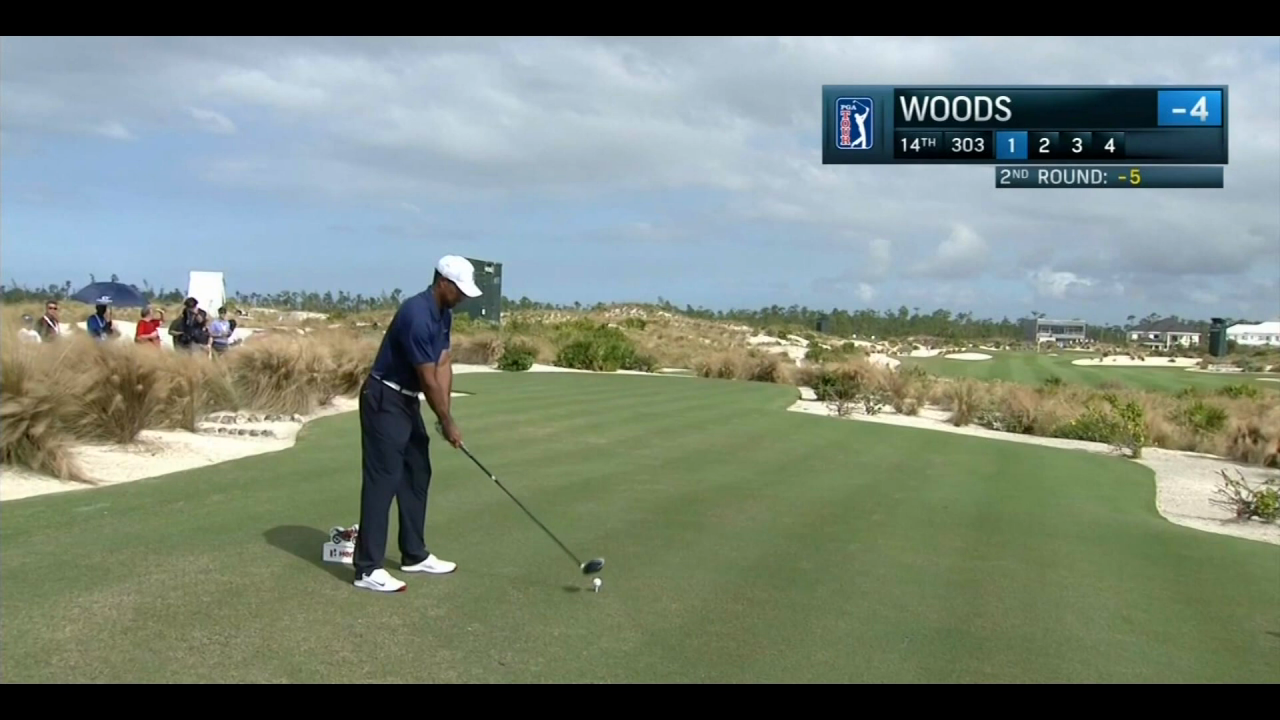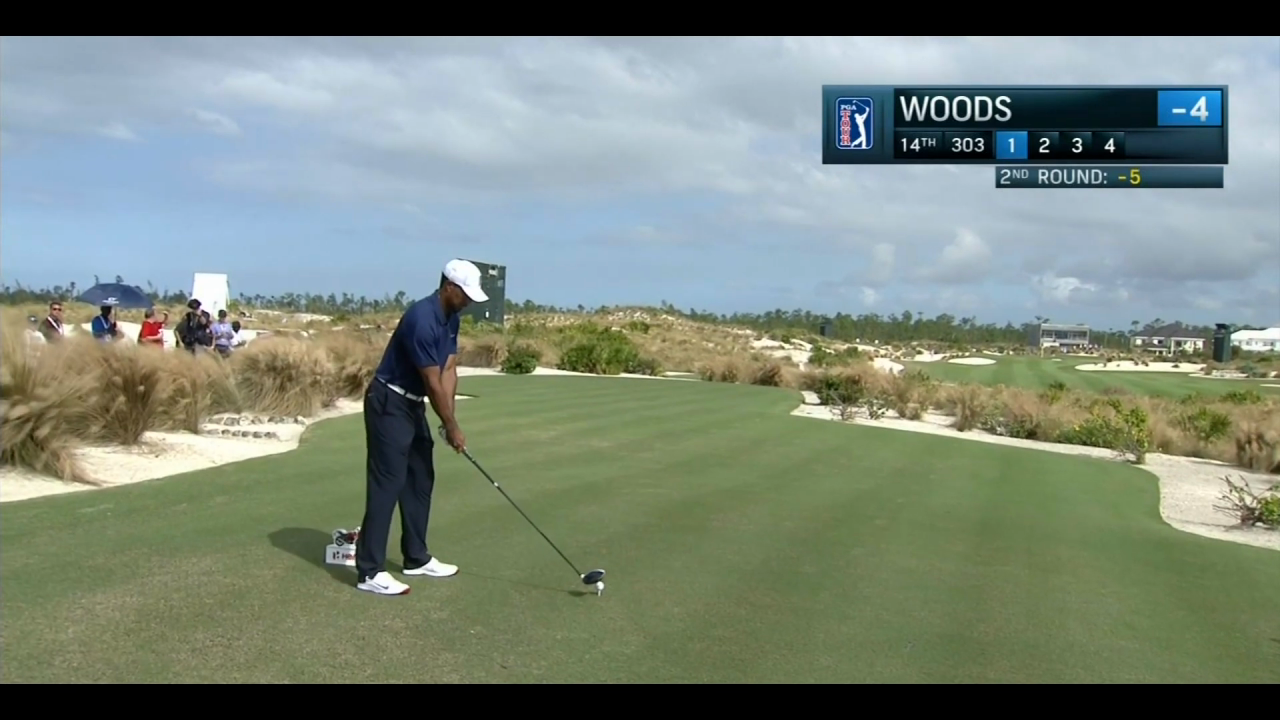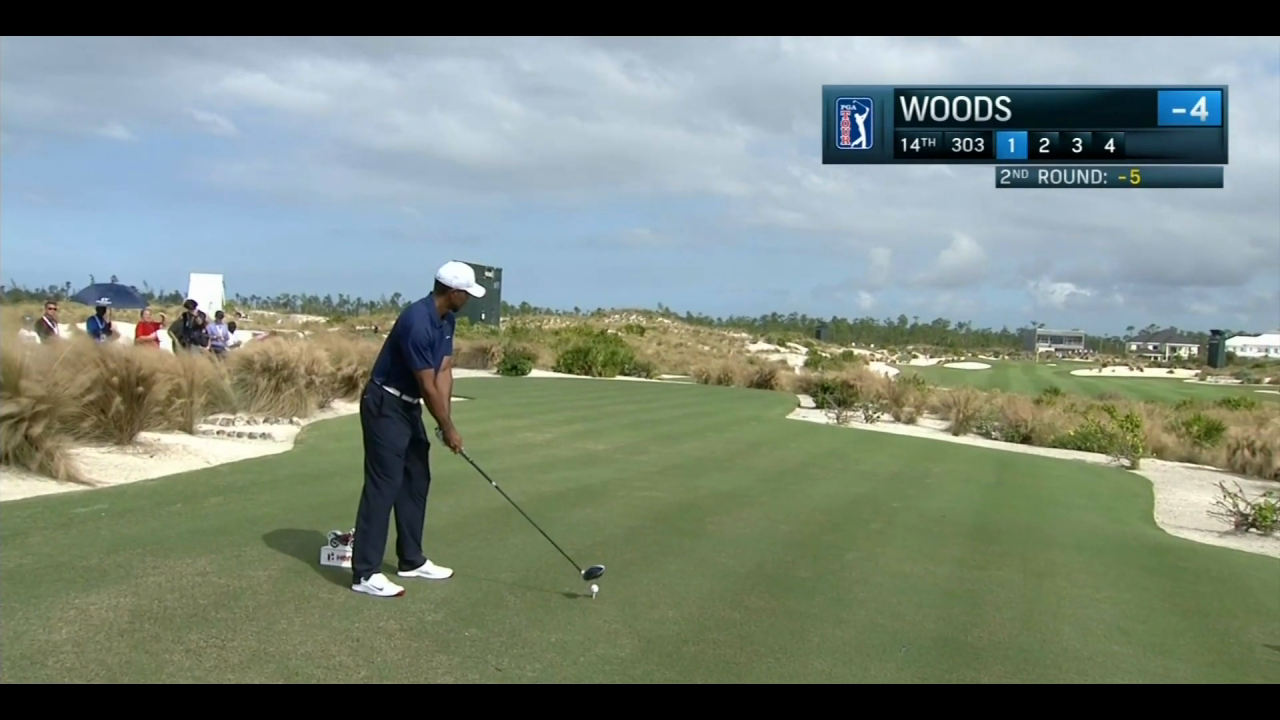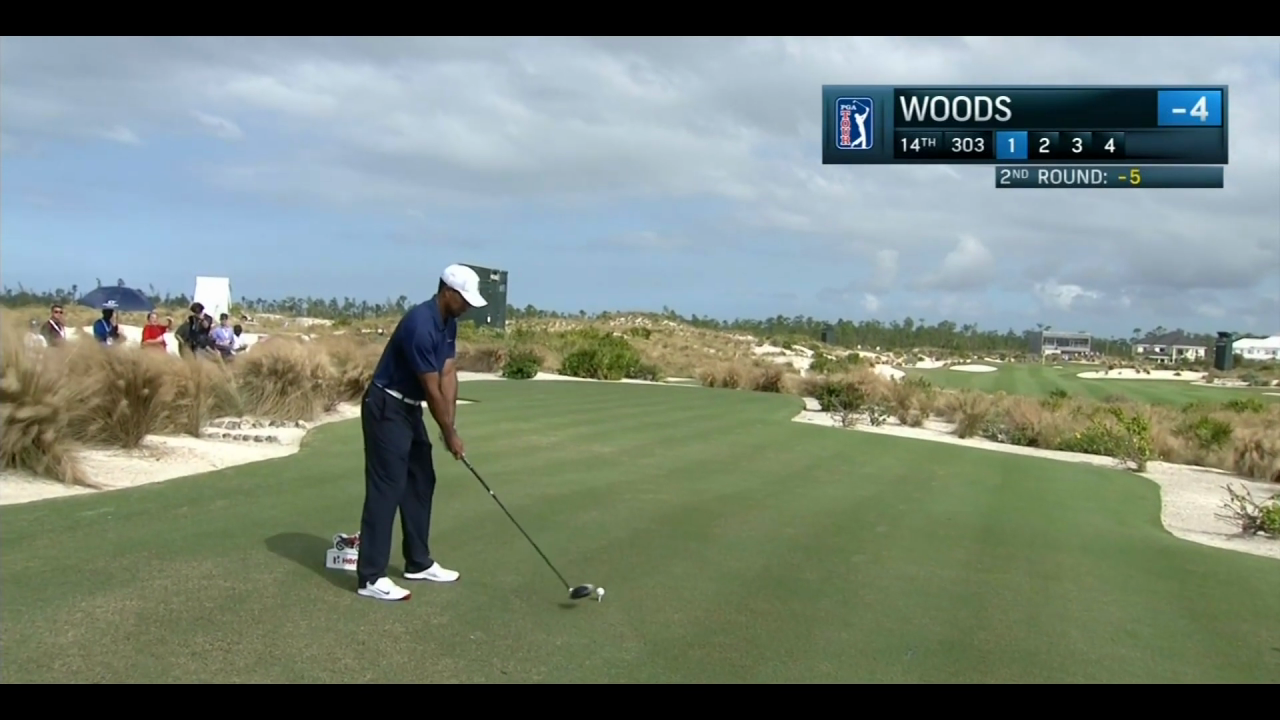
dt=1s
person 1, frame 1
left shoulder: (443, 314)
right shoulder: (416, 316)
left elbow: (443, 365)
right elbow: (428, 379)
left wrist: (447, 414)
right wrist: (446, 423)
left hip: (407, 401)
right hip: (385, 400)
left knee: (417, 475)
right knee: (384, 478)
left ankle: (415, 554)
right ankle: (368, 568)
person 1, frame 2
left shoulder: (451, 319)
right shoulder: (421, 319)
left elbow: (448, 371)
right elbow: (433, 382)
left wrist: (450, 420)
right wrist: (451, 427)
left hip: (413, 404)
right hip: (389, 403)
left knee: (420, 479)
right knee: (388, 482)
left ankle: (416, 558)
right ankle: (370, 571)
person 1, frame 3
left shoulder: (446, 320)
right shoulder: (417, 323)
left elbow: (444, 372)
right elbow: (428, 386)
left wrist: (447, 420)
right wrist: (447, 428)
left hip: (409, 406)
right hip: (385, 405)
left knee: (416, 481)
right knee: (384, 484)
left ankle: (411, 560)
right ankle: (365, 573)
person 1, frame 4
left shoulder: (448, 324)
right shoulder: (419, 325)
left elbow: (447, 375)
right elbow: (431, 389)
left wrist: (451, 425)
right wrist: (450, 434)
left hip: (410, 408)
right hip: (386, 408)
left knee: (421, 482)
right knee: (387, 488)
left ankle: (418, 562)
right ankle: (371, 577)
